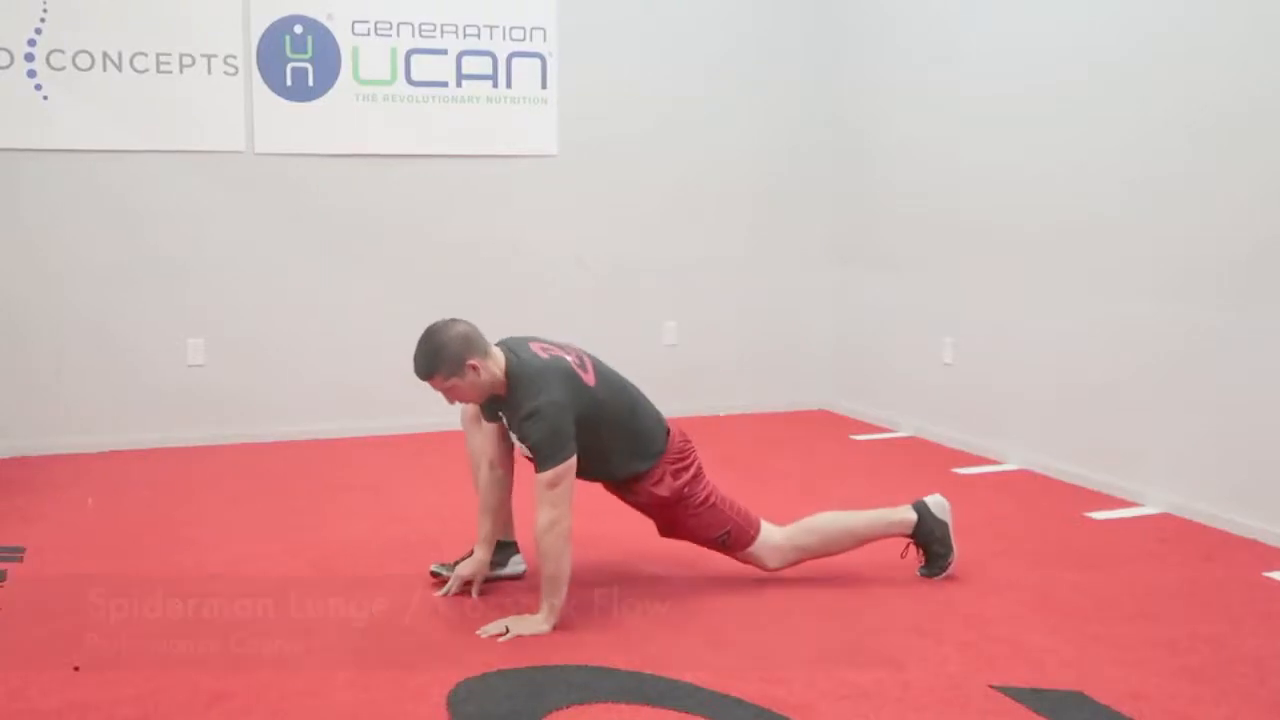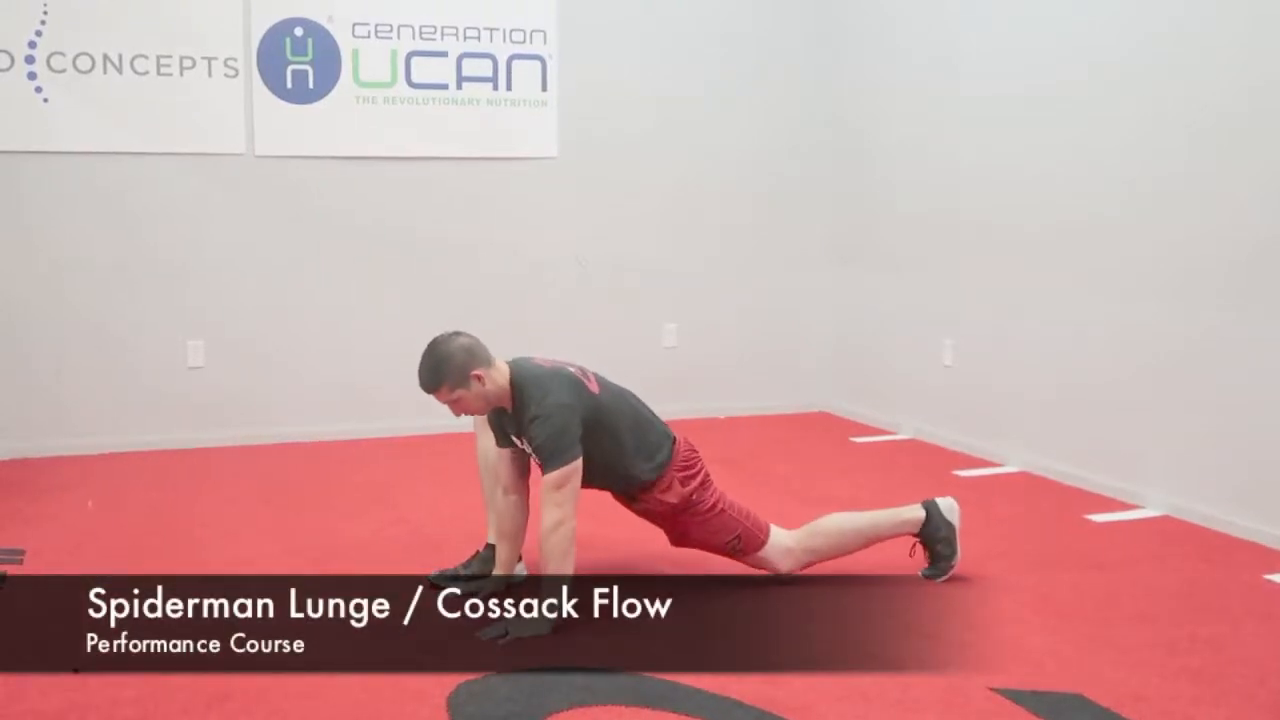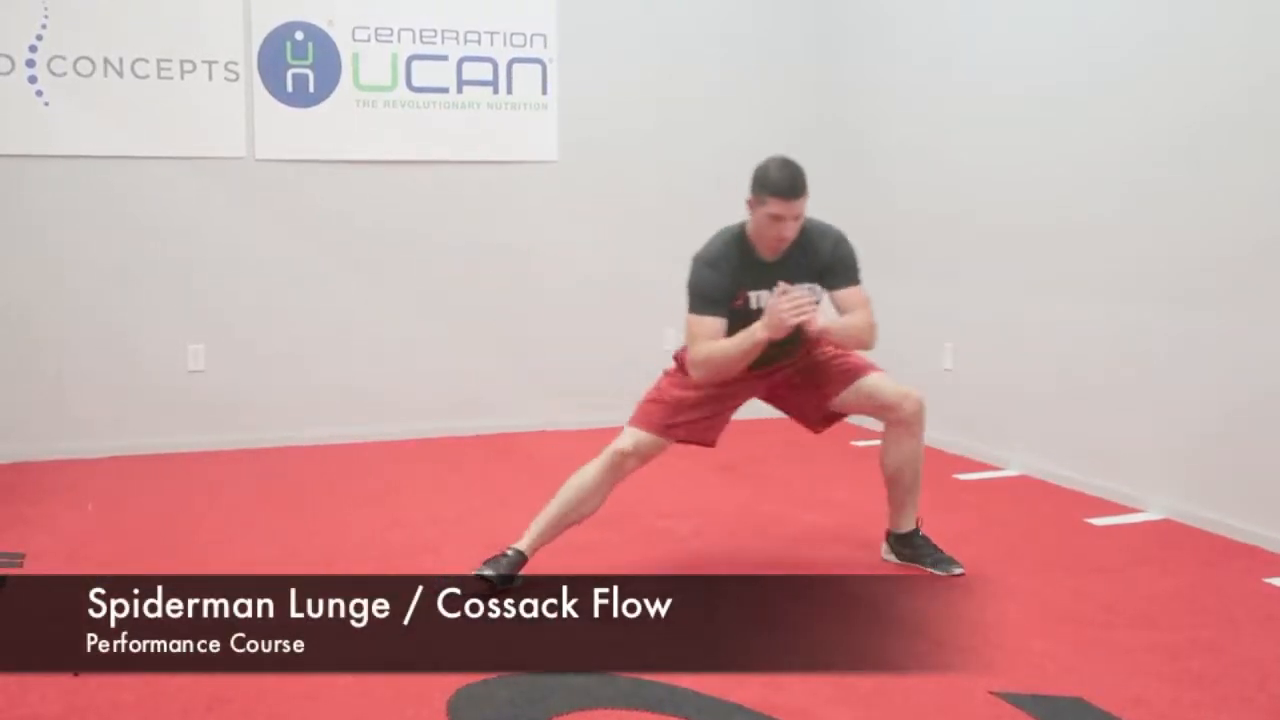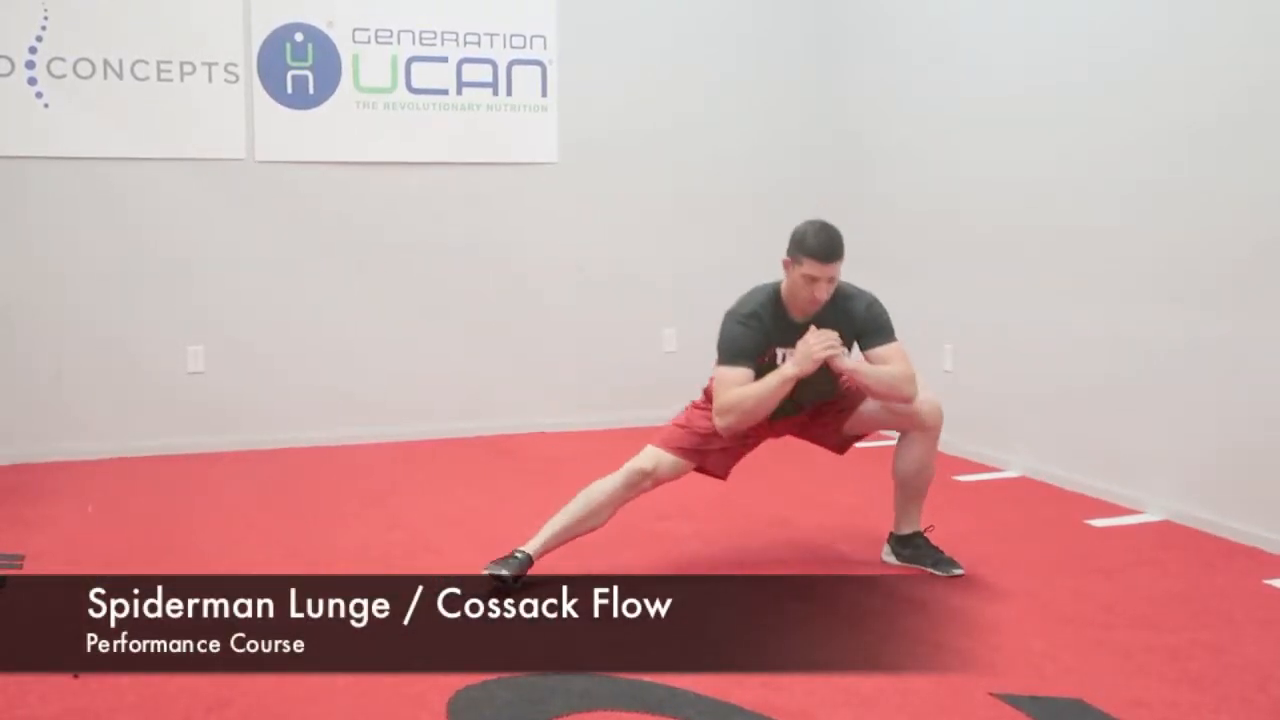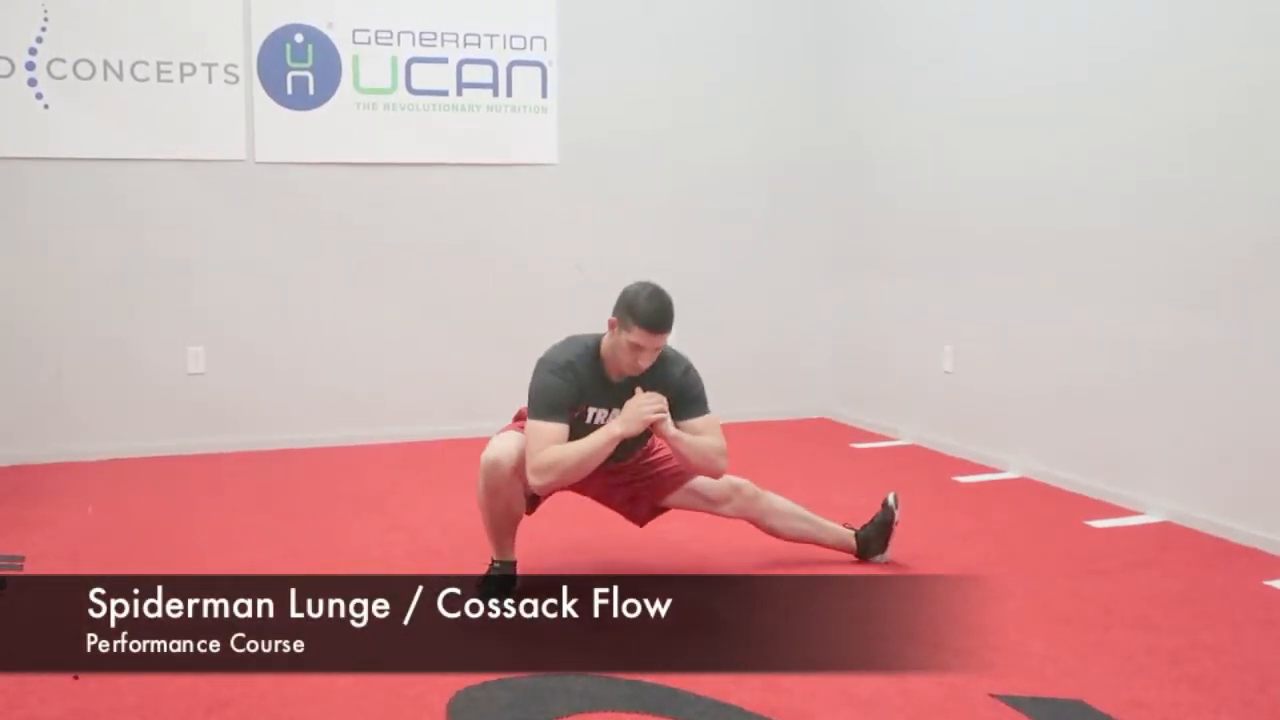
dt=1s
person 1, frame 1
left shoulder: (543, 400)
right shoulder: (499, 364)
left elbow: (554, 515)
right elbow: (494, 463)
left wrist: (546, 617)
right wrist: (481, 551)
left hip: (657, 472)
right hip: (619, 449)
left knee: (776, 552)
right knee: (478, 422)
left ankle: (919, 517)
right ankle: (501, 552)
person 1, frame 2
left shoulder: (548, 407)
right shoulder: (504, 392)
left elbow: (559, 519)
right elbow: (509, 489)
right wrist: (501, 578)
left hip: (663, 480)
right hip: (627, 464)
left knee: (787, 553)
right knee: (485, 439)
left ankle: (925, 517)
right ankle: (493, 557)
person 1, frame 3
left shoulder: (829, 246)
right shoulder: (715, 261)
left elbow: (863, 331)
right elbow: (700, 365)
left wrist: (817, 322)
right wrist: (766, 328)
left hip: (800, 356)
right hip: (717, 363)
left knee: (906, 406)
right knee: (624, 452)
left ankle: (904, 536)
right ankle: (519, 554)
person 1, frame 4
left shoulder: (860, 307)
right shoulder: (748, 316)
left elbow: (905, 387)
right elbow: (726, 416)
left wrist: (846, 362)
right wrist: (794, 366)
left hip: (819, 401)
right hip: (740, 404)
left knee: (925, 413)
right knee: (643, 471)
left ankle: (905, 538)
right ankle: (525, 555)
person 1, frame 5
left shoulder: (675, 372)
right shoulder: (561, 368)
left elbow: (717, 463)
right elbow: (541, 475)
left wrist: (668, 431)
right wrist: (619, 427)
left hip: (628, 459)
right hip: (554, 449)
left knee: (738, 495)
right knee: (499, 460)
left ankle: (858, 541)
right ankle: (503, 567)
